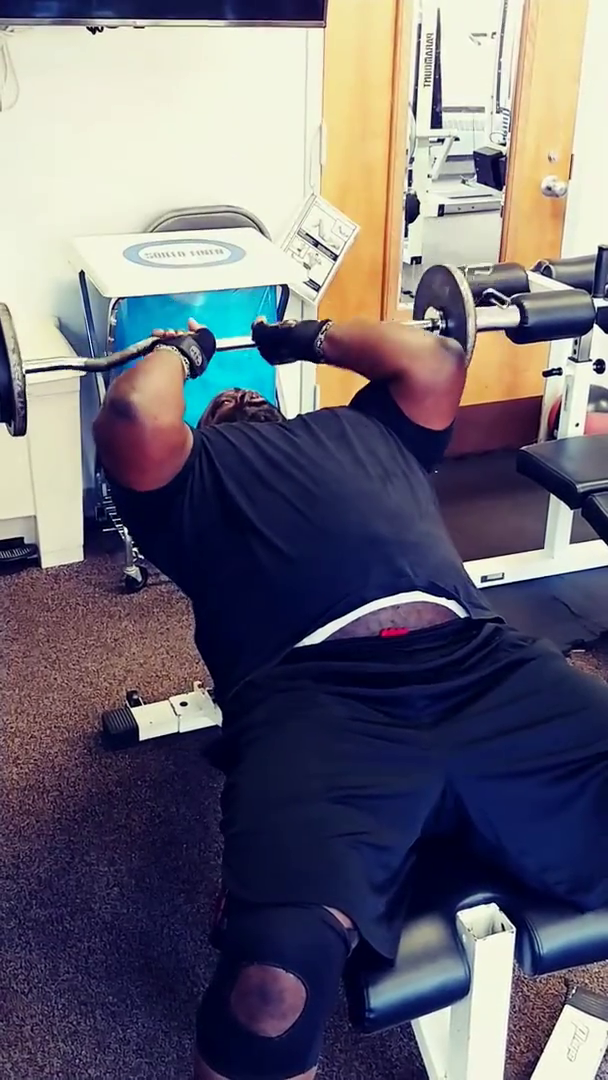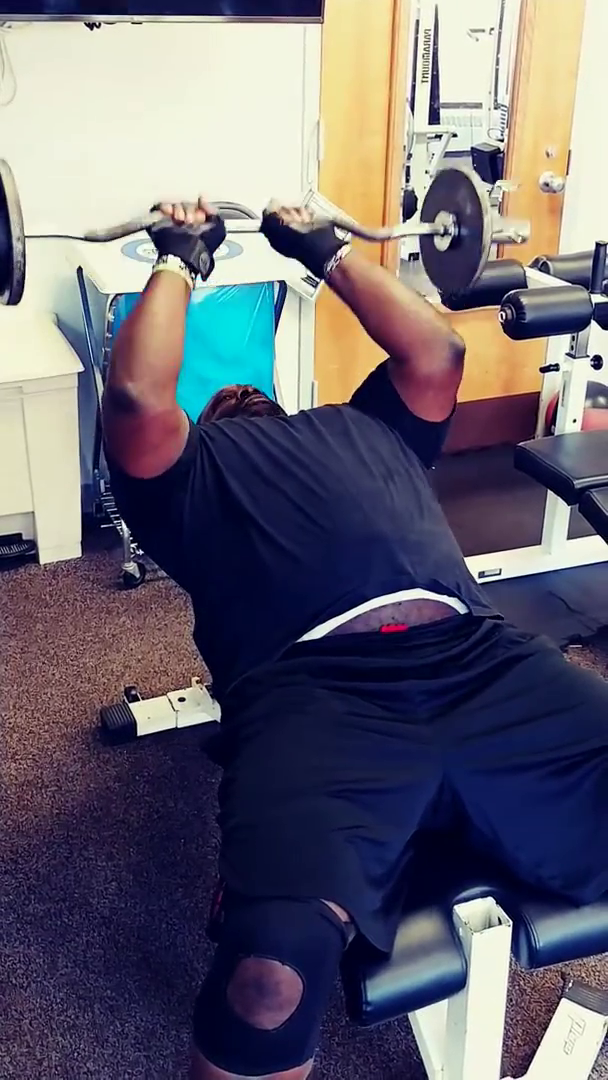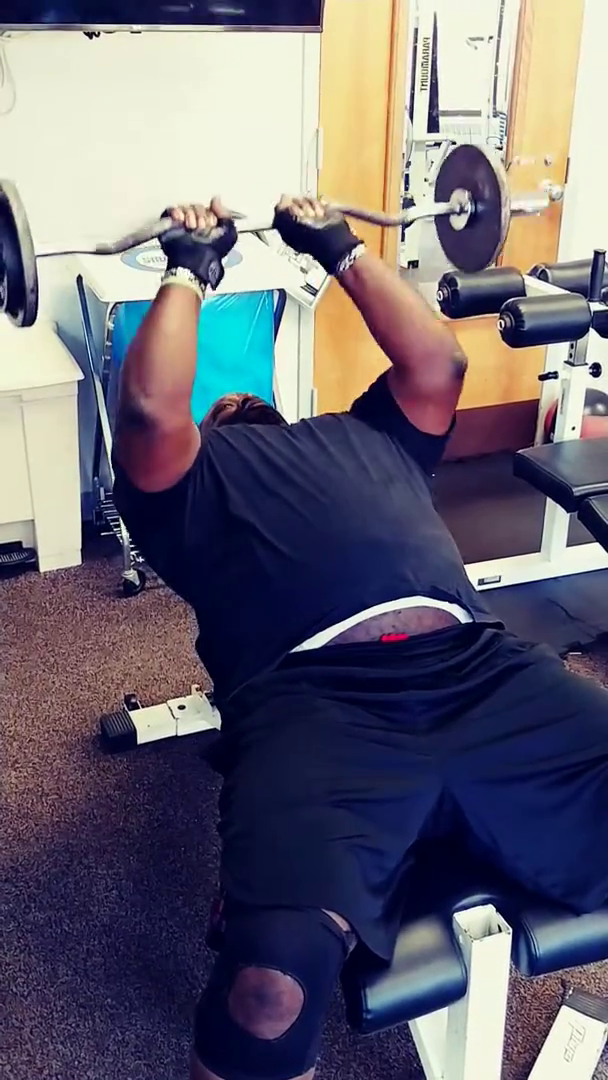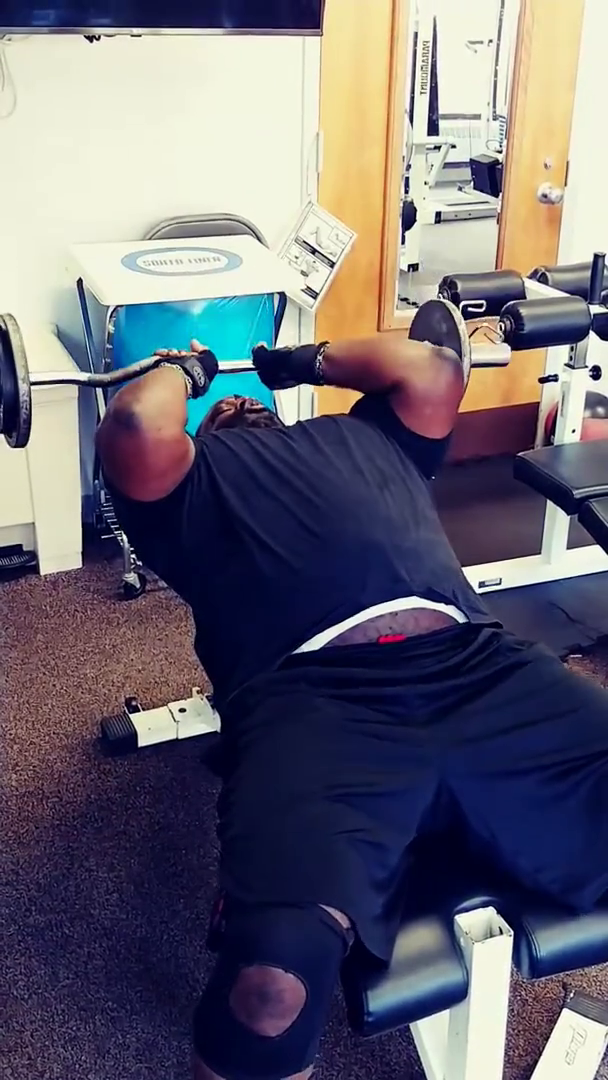
dt=0.7s
person 1, frame 1
left shoulder: (361, 428)
right shoulder: (195, 471)
left elbow: (436, 361)
right elbow: (132, 421)
left wrist: (316, 339)
right wrist: (176, 356)
left hip: (480, 661)
right hip: (315, 694)
right knee: (272, 982)
person 1, frame 2
left shoulder: (361, 427)
right shoulder: (193, 469)
left elbow: (436, 351)
right elbow: (135, 400)
left wrist: (328, 252)
right wrist: (177, 261)
left hip: (481, 659)
right hip: (312, 692)
right knee: (271, 974)
person 1, frame 3
left shoulder: (361, 433)
right shoulder: (192, 476)
left elbow: (436, 366)
right elbow: (149, 413)
left wrist: (340, 249)
right wrist: (188, 272)
left hip: (482, 668)
right hip: (314, 698)
right knee: (271, 980)
person 1, frame 4
left shoulder: (359, 436)
right shoulder: (194, 476)
left elbow: (435, 368)
right elbow: (135, 430)
left wrist: (315, 360)
right wrist: (179, 372)
left hip: (474, 662)
right hip: (311, 696)
right knee: (274, 976)
